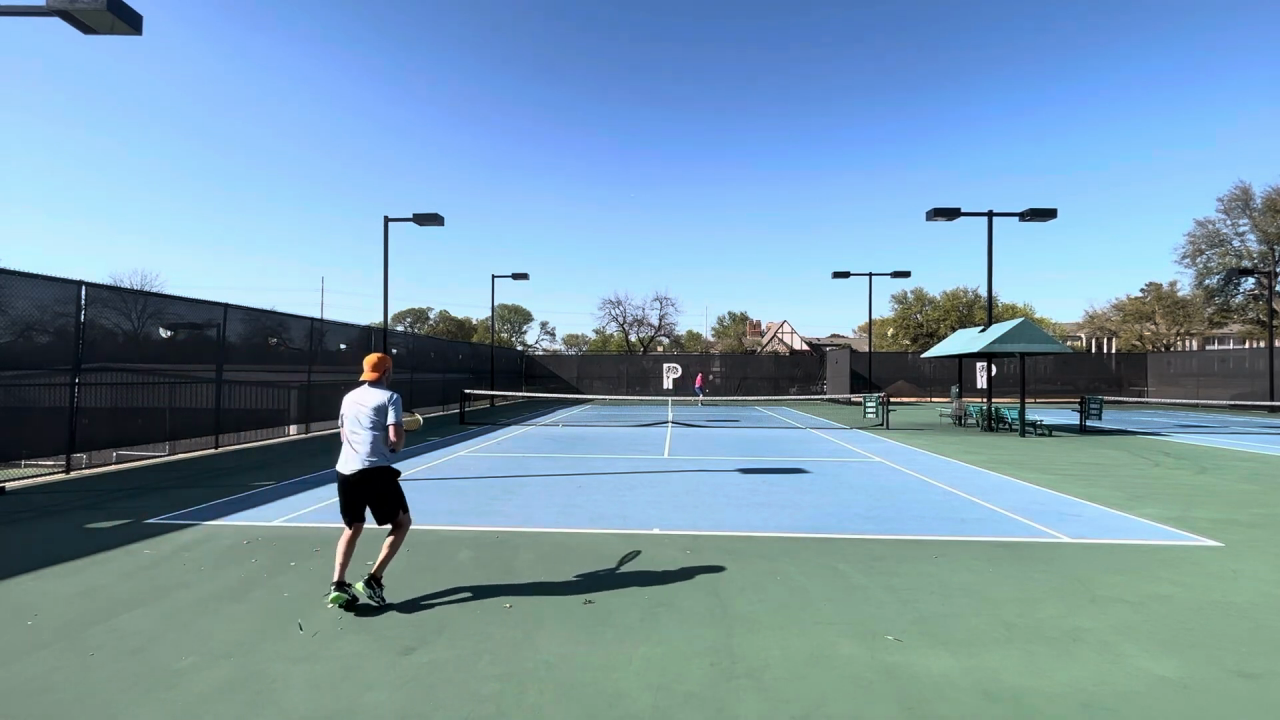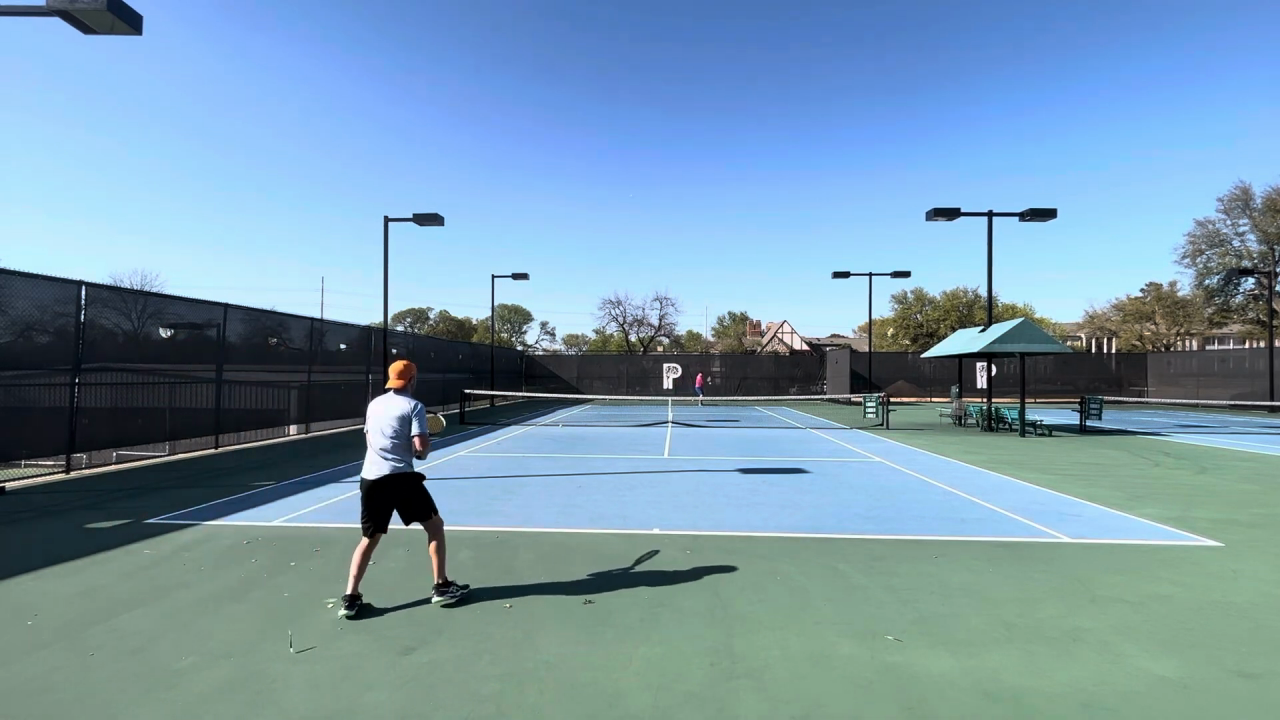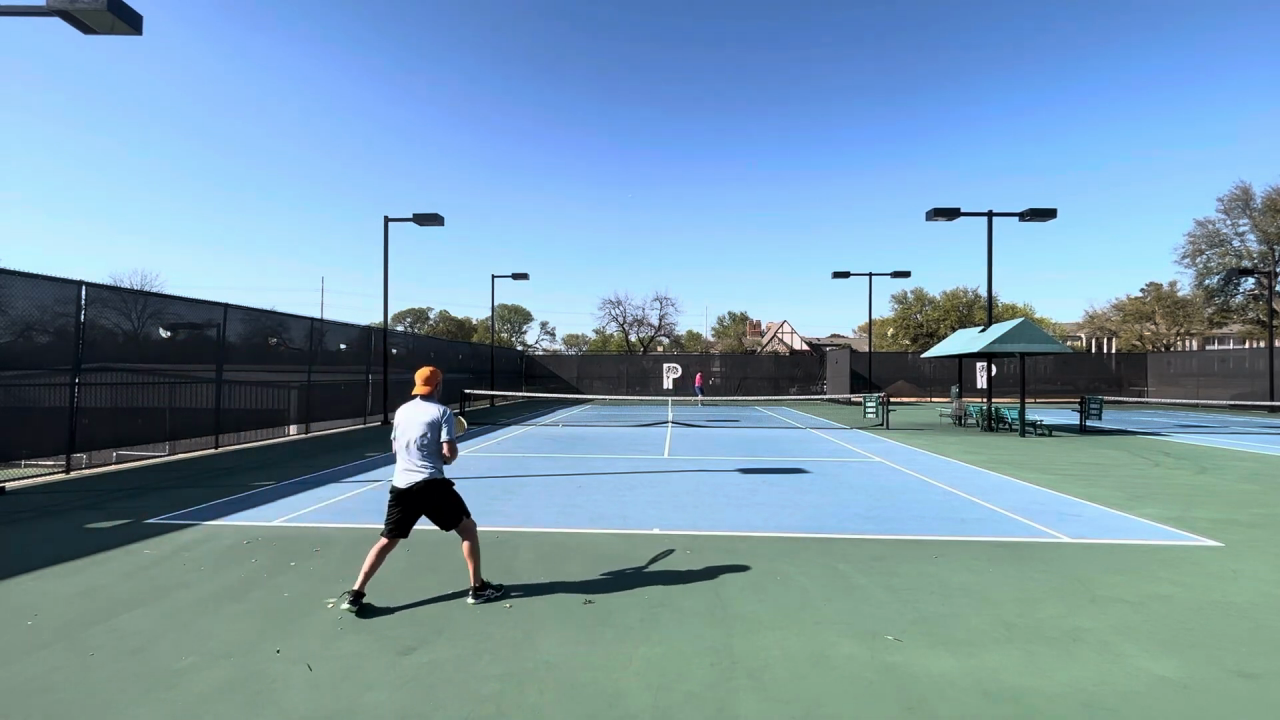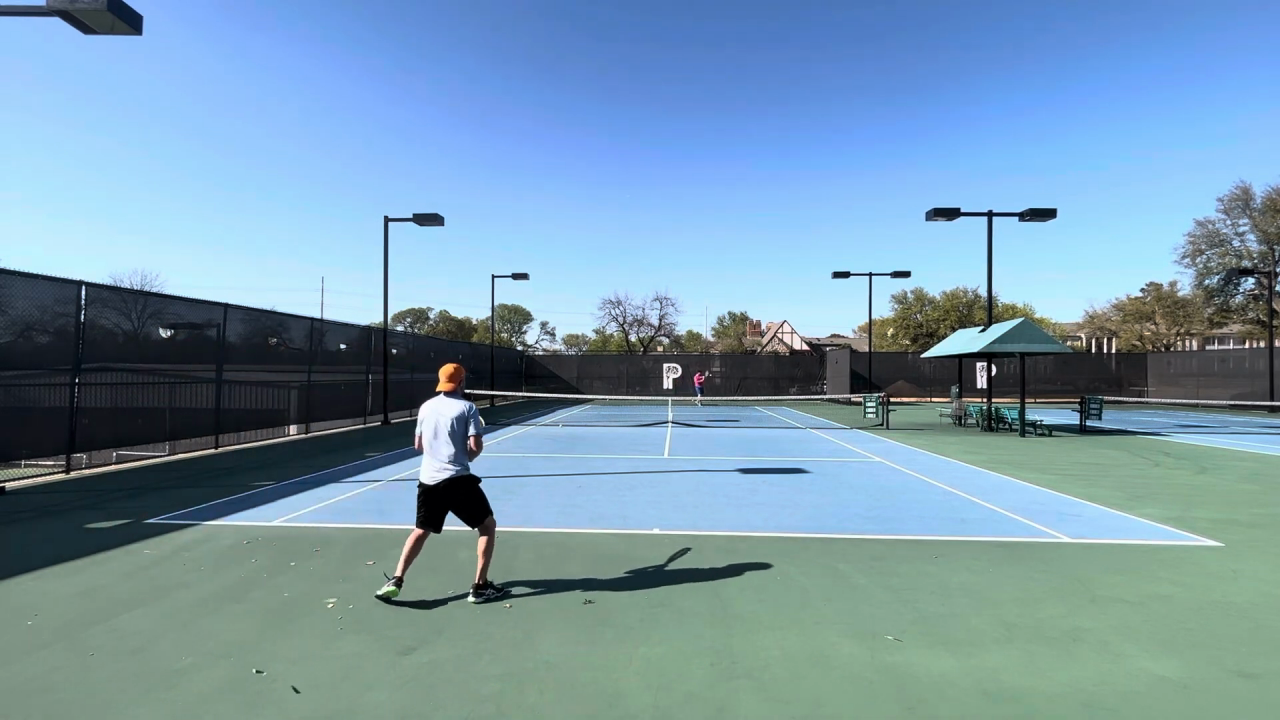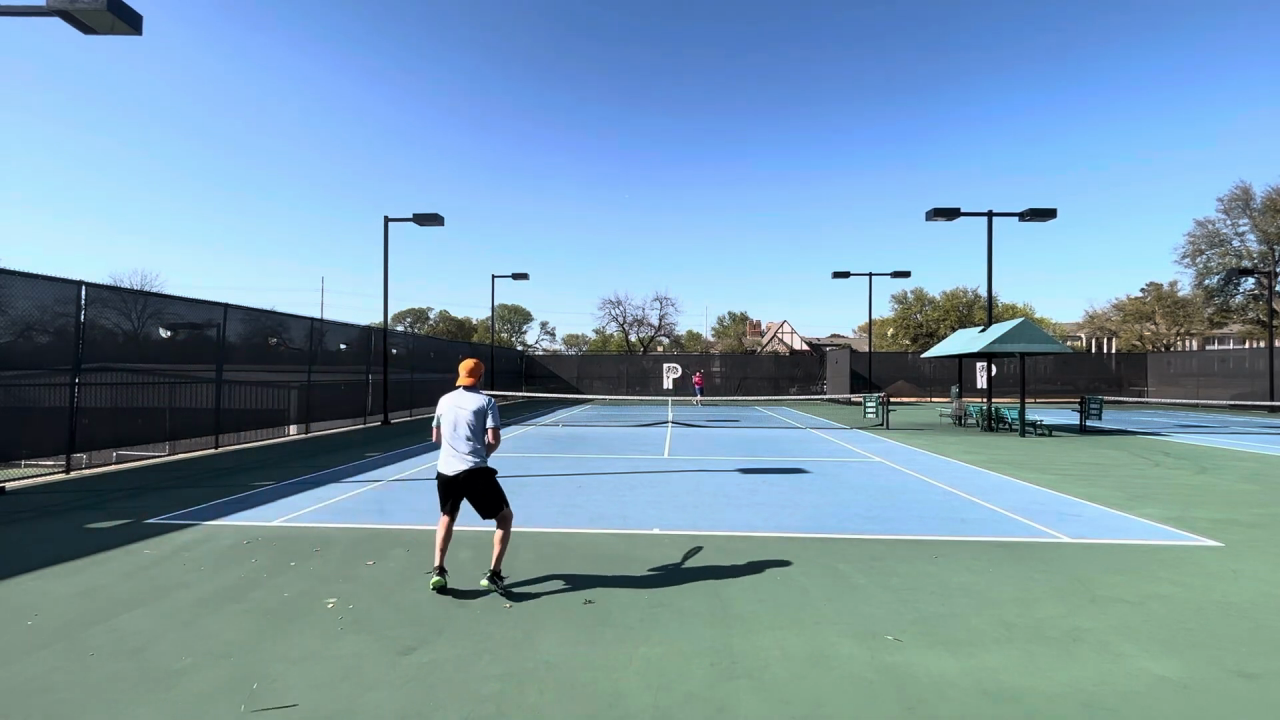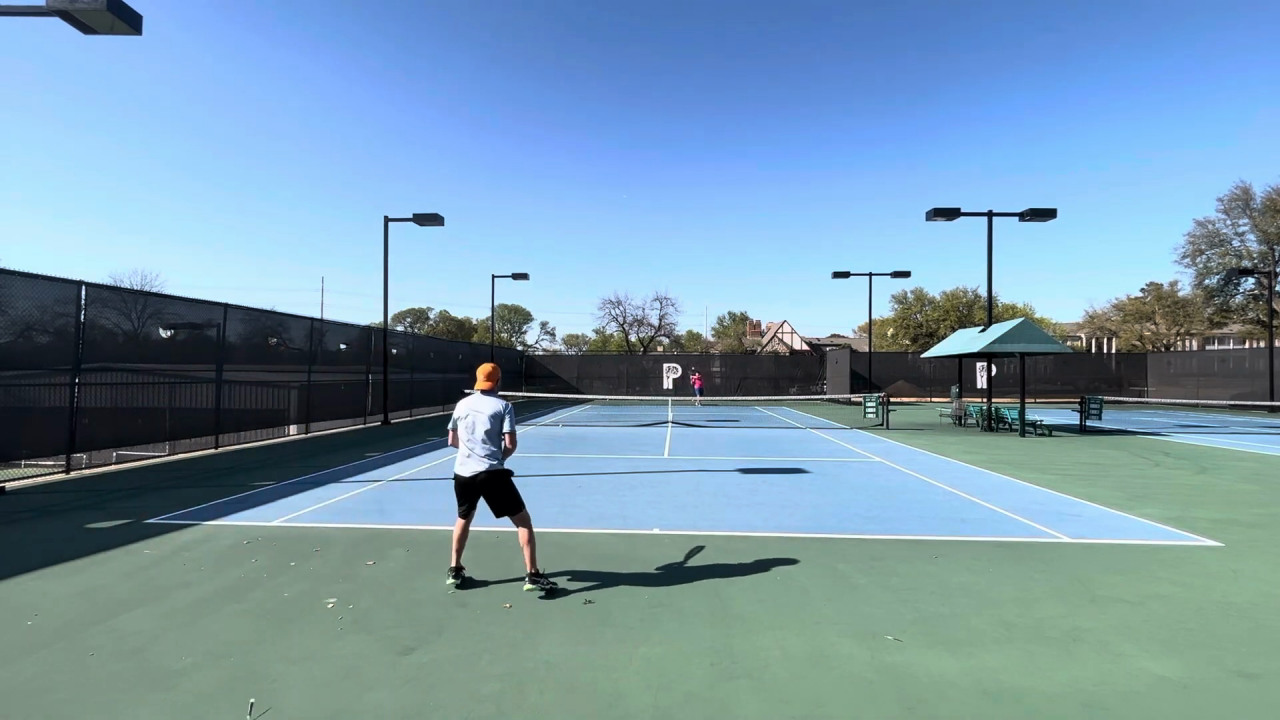
dt=0.1s
person 1, frame 1
left shoulder: (348, 397)
right shoulder: (389, 397)
right elbow: (395, 436)
right wrist: (396, 447)
left hip: (345, 471)
right hip: (376, 471)
left knee: (351, 530)
right knee: (402, 524)
left ankle: (338, 584)
right ankle: (373, 578)
person 1, frame 2
left shoulder: (374, 405)
right shoulder: (414, 406)
right elbow: (420, 446)
right wrist: (420, 453)
left hip: (370, 479)
right hip: (400, 478)
left knee: (370, 538)
right knee: (435, 525)
left ankle: (350, 597)
right ankle: (441, 585)
person 1, frame 3
left shoulder: (401, 411)
right shoulder: (442, 412)
right elbow: (448, 452)
right wrist: (449, 458)
left hip: (401, 485)
right hip: (429, 483)
left knee: (387, 540)
right knee: (468, 529)
left ankle: (356, 593)
right ankle: (478, 587)
person 1, frame 4
left shoulder: (426, 408)
right shoulder: (467, 407)
left elbow: (418, 444)
right elbow: (475, 447)
left hip: (428, 480)
right hip: (456, 480)
left knee: (420, 532)
right knee: (487, 526)
left ankle: (397, 579)
right ankle: (481, 586)
person 1, frame 5
left shoulder: (445, 401)
right shoulder: (486, 401)
left elbow: (436, 437)
right elbow: (494, 439)
left hip: (446, 471)
right hip: (474, 471)
left knee: (447, 518)
right knee: (505, 517)
left ankle: (438, 569)
right ankle: (494, 573)
person 1, frame 6
left shoulder: (462, 404)
right shoulder: (502, 406)
left elbow: (452, 441)
right elbow: (511, 444)
left hip: (463, 473)
right hip: (492, 473)
left knee: (463, 519)
right knee: (523, 520)
left ankle: (455, 570)
right ankle: (532, 575)
